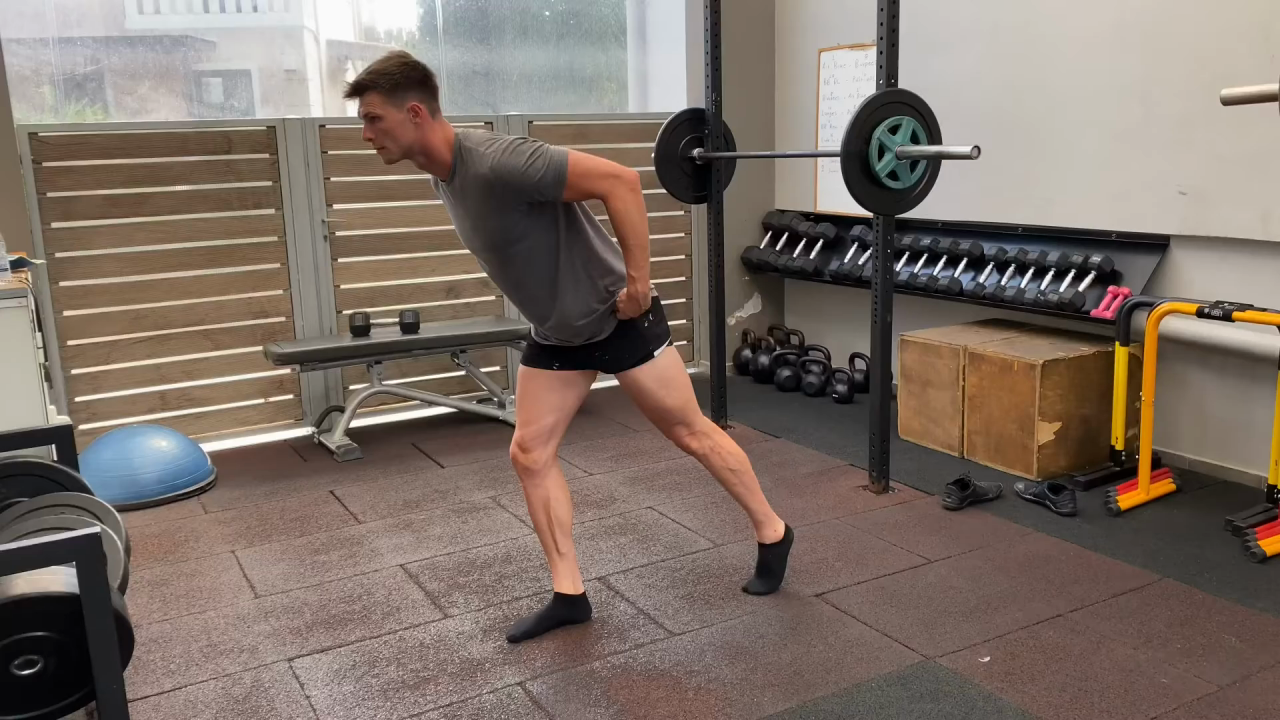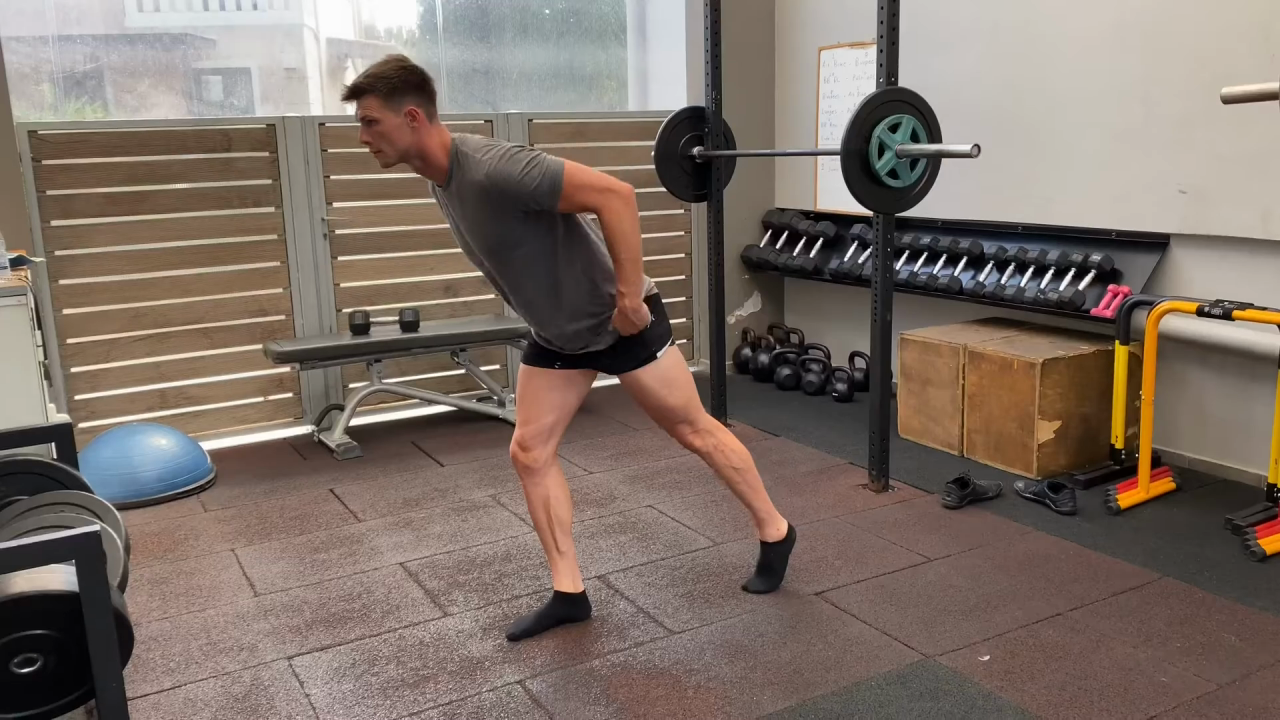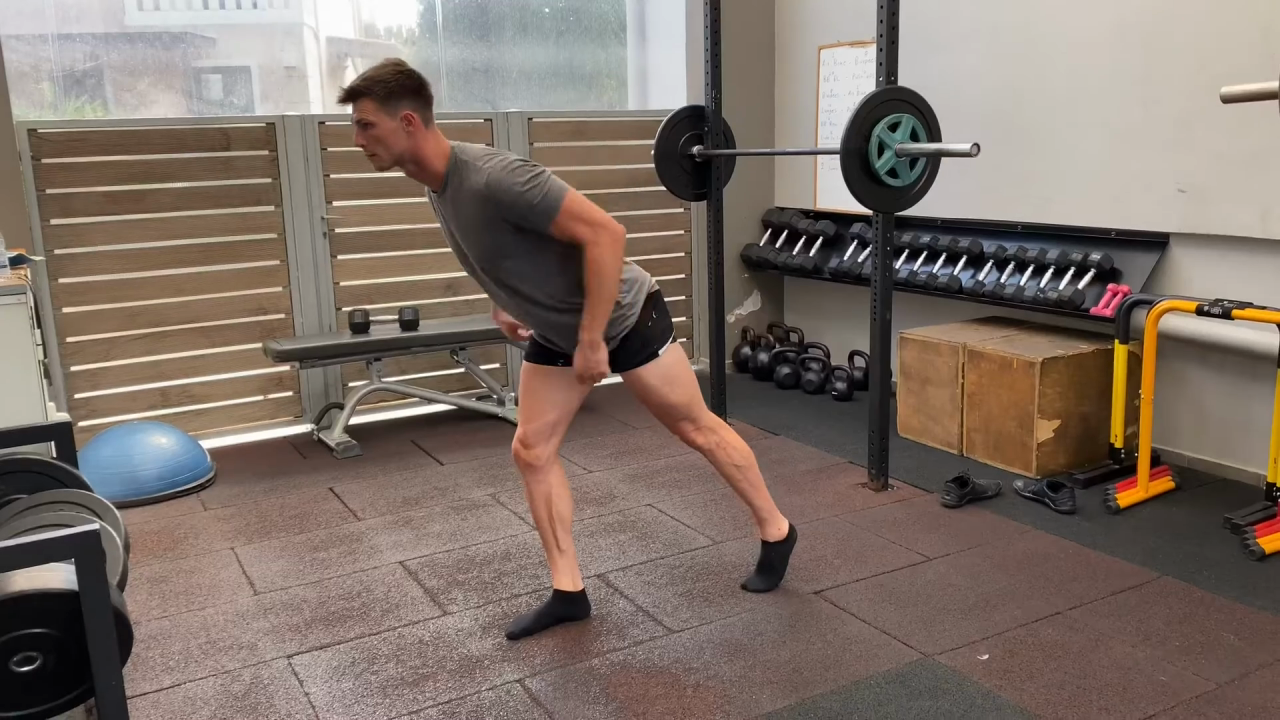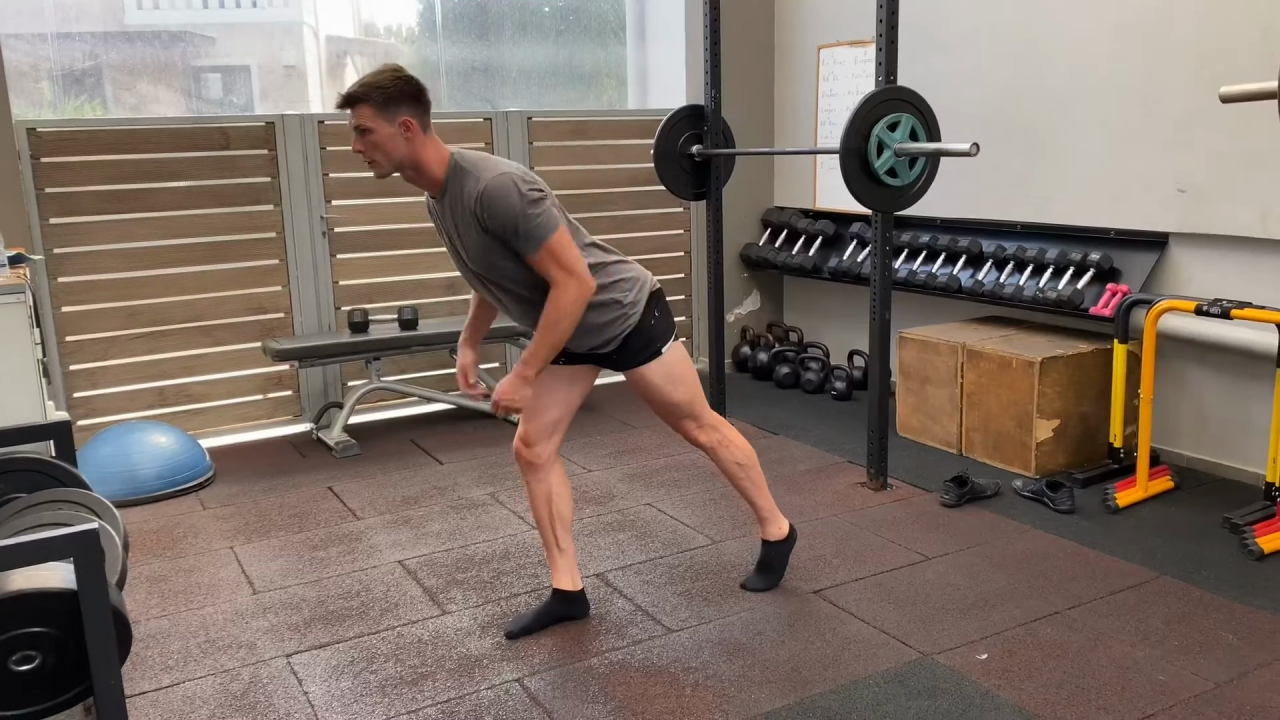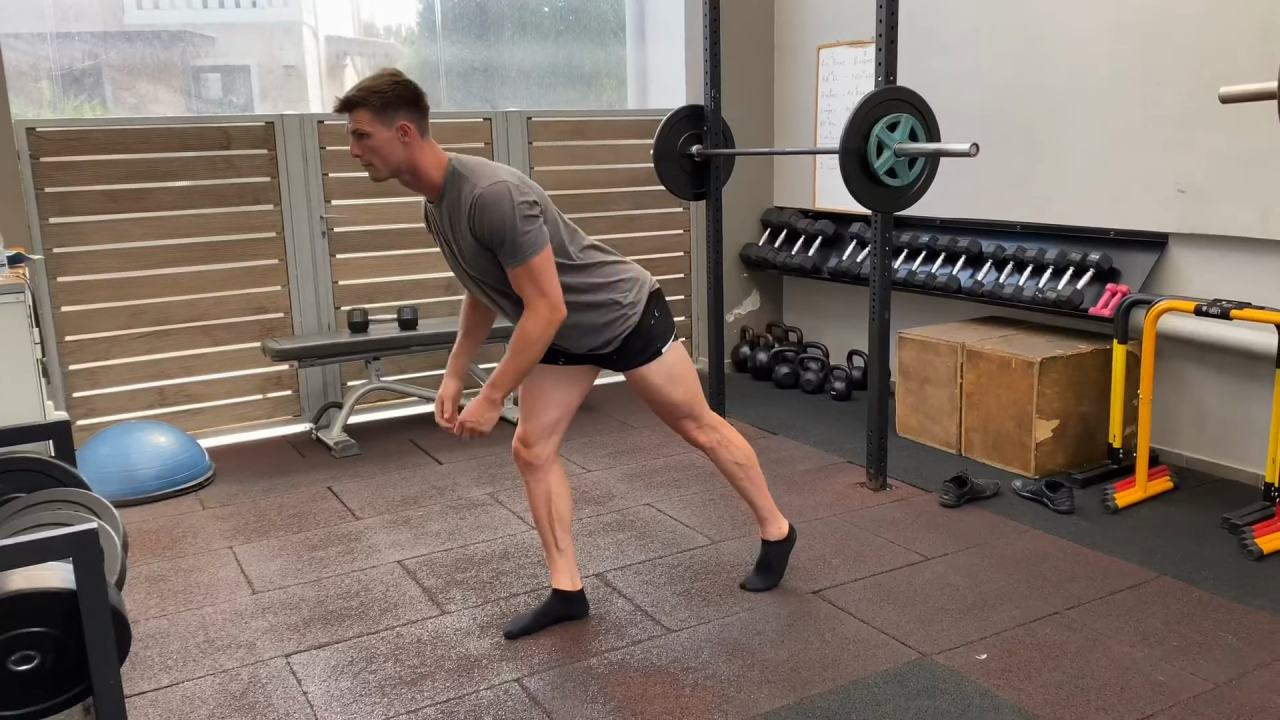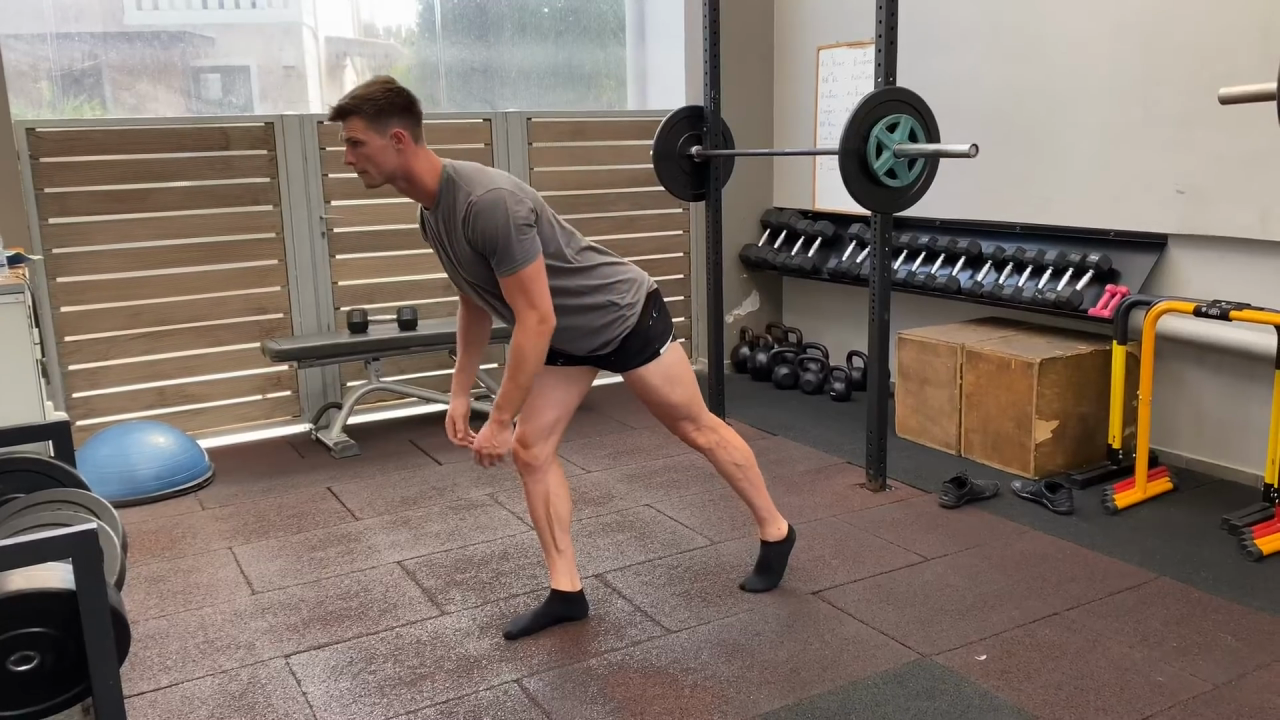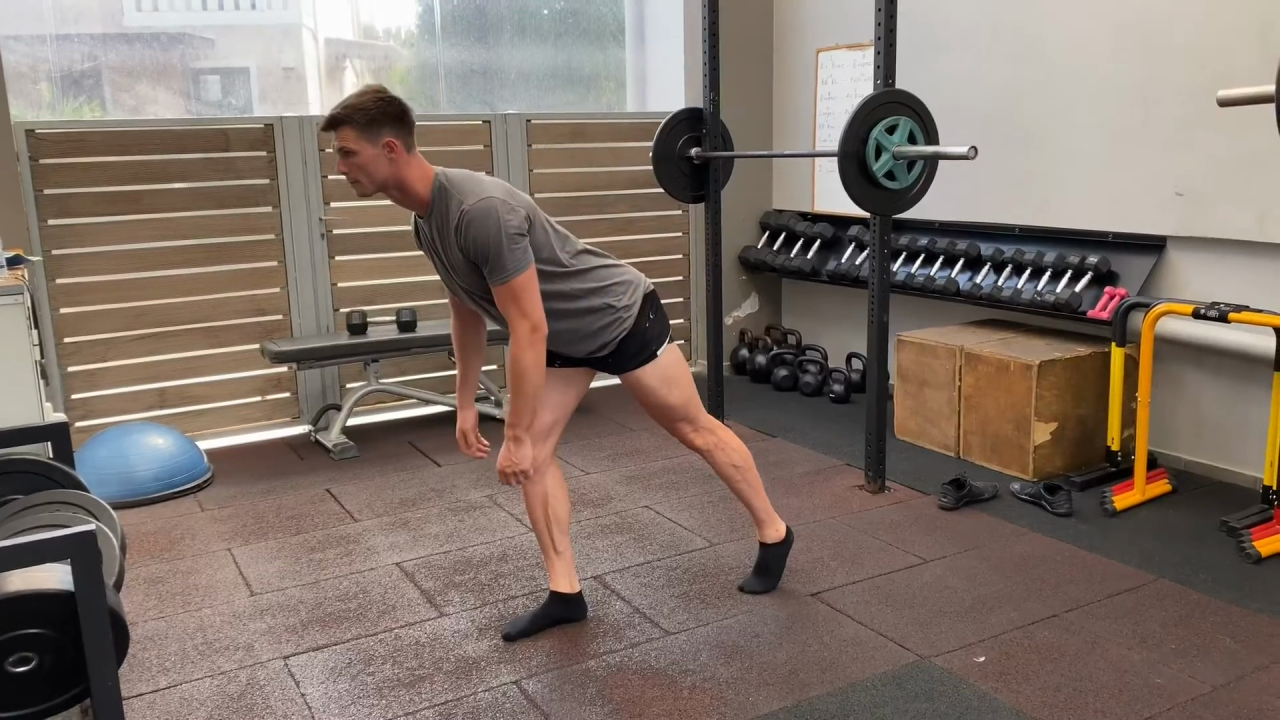
dt=0.2s
person 1, frame 1
left shoulder: (499, 162)
right shoulder: (442, 176)
left elbow: (620, 182)
left wrist: (637, 280)
left hip: (617, 317)
right hip: (556, 331)
left knee: (690, 432)
right knee: (530, 453)
left ankle: (772, 533)
right ankle: (569, 594)
person 1, frame 2
left shoulder: (495, 169)
right shoulder: (440, 181)
left elbow: (615, 196)
left wrist: (629, 298)
left hip: (620, 320)
right hip: (557, 332)
left knee: (694, 430)
right knee: (529, 452)
left ankle: (775, 531)
right ankle: (568, 592)
person 1, frame 3
left shoulder: (495, 178)
right shoulder: (439, 189)
left elbow: (604, 234)
left wrist: (594, 341)
right wrist: (506, 306)
left hip: (622, 315)
right hip: (556, 324)
left knee: (697, 429)
right knee: (531, 450)
left ankle: (777, 532)
right ankle: (568, 591)
person 1, frame 4
left shoulder: (497, 189)
right shoulder: (438, 198)
left elbow: (577, 283)
left wrist: (524, 376)
right wrist: (468, 344)
left hip: (622, 313)
right hip: (564, 327)
left knee: (700, 427)
right knee: (532, 449)
left ankle: (776, 531)
right ankle: (567, 590)
person 1, frame 5
left shoulder: (495, 196)
right shoulder: (435, 205)
left elbow: (547, 309)
right elbow: (484, 291)
left wrist: (490, 400)
right wrist: (453, 375)
left hip: (625, 314)
right hip: (567, 334)
left knee: (699, 427)
right knee: (532, 449)
left ankle: (776, 531)
right ankle: (566, 590)
person 1, frame 6
left shoulder: (489, 203)
right shoulder: (431, 211)
left elbow: (536, 320)
right elbow: (476, 303)
left wrist: (501, 422)
right wrist: (460, 394)
left hip: (623, 315)
right hip: (566, 336)
left knee: (697, 428)
right knee: (532, 452)
left ankle: (775, 531)
right ankle: (566, 592)
person 1, frame 7
left shoulder: (482, 211)
right shoulder: (425, 219)
left elbow: (528, 330)
right elbow: (468, 311)
left wrist: (515, 438)
right wrist: (466, 403)
left hip: (620, 317)
right hip: (565, 336)
left knee: (695, 430)
right knee: (534, 456)
left ankle: (774, 533)
right ankle: (565, 593)
